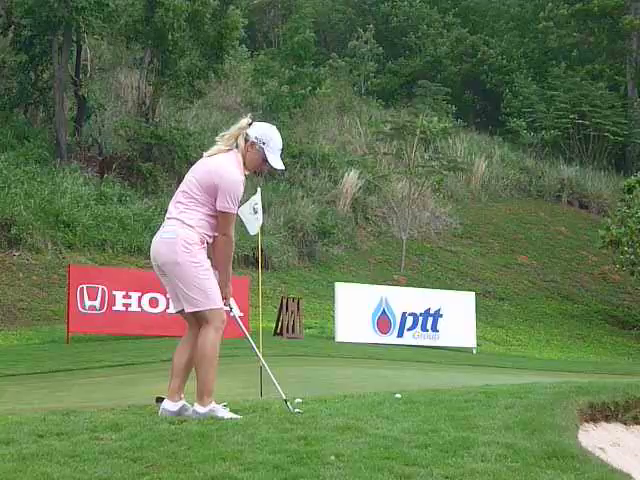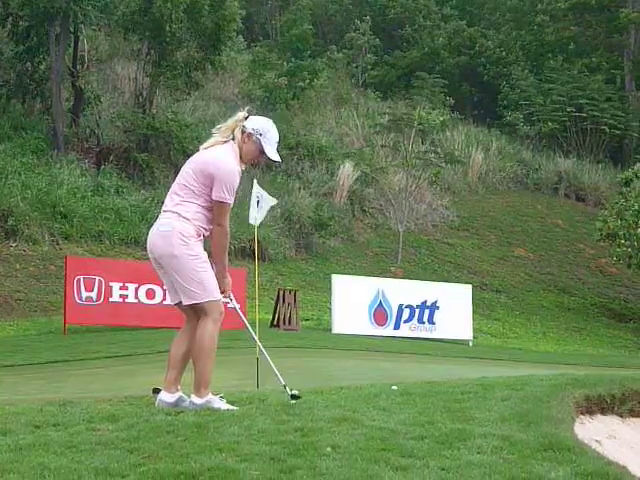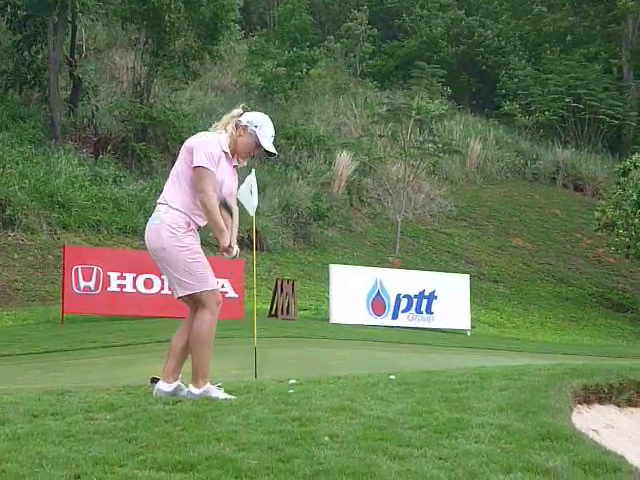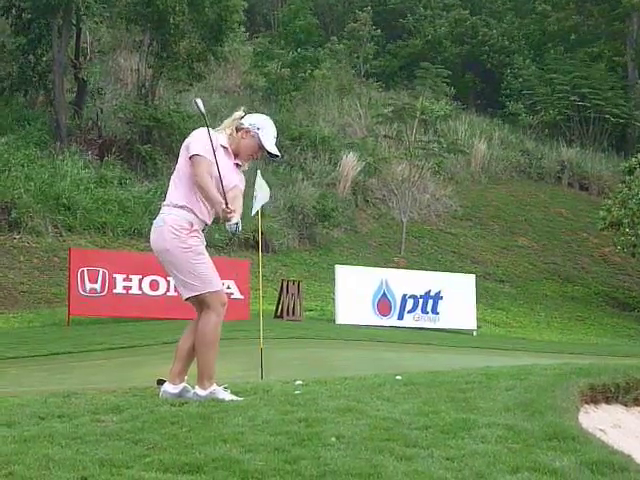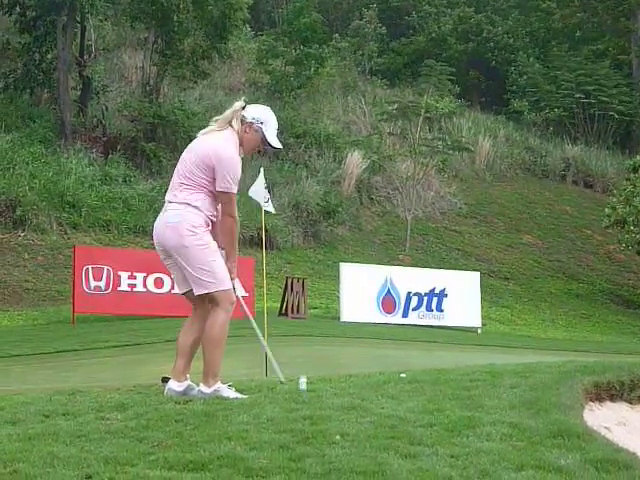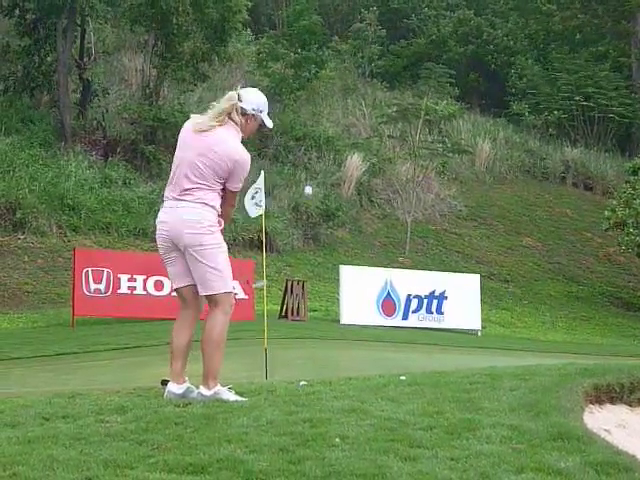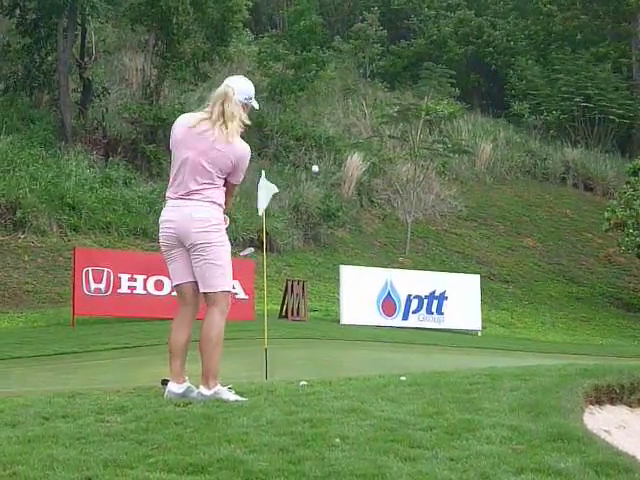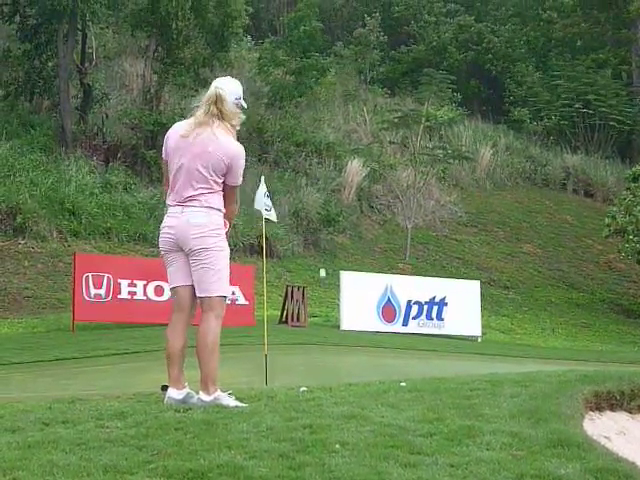
dt=0.3s
person 1, frame 1
left shoulder: (219, 161)
right shoulder: (232, 176)
right elbow: (225, 234)
left wrist: (215, 272)
right wrist: (225, 281)
left hip: (165, 244)
right hip: (182, 245)
left knee: (198, 325)
right knee: (214, 321)
left ankle: (173, 401)
right ankle: (205, 404)
person 1, frame 2
left shoulder: (217, 154)
right shoulder: (228, 166)
left elbow: (211, 221)
right elbow: (220, 225)
left wrist: (214, 266)
right wrist: (222, 272)
left hip: (161, 237)
right hip: (178, 238)
left knee: (195, 318)
right knee: (212, 313)
left ankle: (170, 392)
right ankle: (202, 395)
person 1, frame 3
left shoulder: (231, 166)
right shoulder: (207, 143)
left elbow: (230, 207)
right elbow: (203, 192)
left wrist: (232, 237)
right wrist: (221, 234)
left hip: (173, 232)
right hip: (172, 228)
left knee: (199, 308)
right knee: (211, 302)
left ankle: (168, 382)
right ankle: (199, 385)
person 1, frame 4
left shoulder: (236, 168)
right shoulder: (202, 137)
left elbow: (235, 200)
right elbow: (201, 178)
left wrist: (234, 217)
right wrist: (220, 207)
left hip: (184, 233)
right hip: (176, 229)
left knee: (208, 309)
right knee: (216, 304)
left ankle: (174, 383)
right ankle: (205, 386)
person 1, frame 5
left shoulder: (211, 139)
right shoulder: (228, 155)
right elbow: (229, 215)
left wrist: (222, 255)
right wrist: (231, 260)
left hip: (166, 226)
right hip: (187, 227)
left knee: (202, 307)
right knee: (223, 302)
left ankle: (178, 381)
right ankle: (210, 384)
person 1, frame 6
left shoulder: (192, 126)
right shoulder: (239, 155)
right elbow: (228, 206)
right wrist: (215, 232)
left hip: (167, 220)
right hip: (198, 223)
left knee: (189, 306)
right knee: (222, 304)
left ankle: (177, 383)
right ankle: (210, 386)
person 1, frame 7
left shoulder: (182, 123)
right shoulder: (240, 148)
left hip: (170, 217)
right hip: (204, 220)
left knee: (186, 304)
right knee: (218, 304)
left ankle: (176, 383)
right ankle: (210, 386)
person 1, frame 8
left shoulder: (175, 132)
right shoulder: (233, 149)
left elbow: (168, 182)
right elbow: (230, 203)
right wrist: (224, 231)
left hip: (172, 223)
right hip: (205, 226)
left knee: (181, 309)
right knee: (213, 310)
left ankle: (176, 389)
right ankle: (209, 392)
